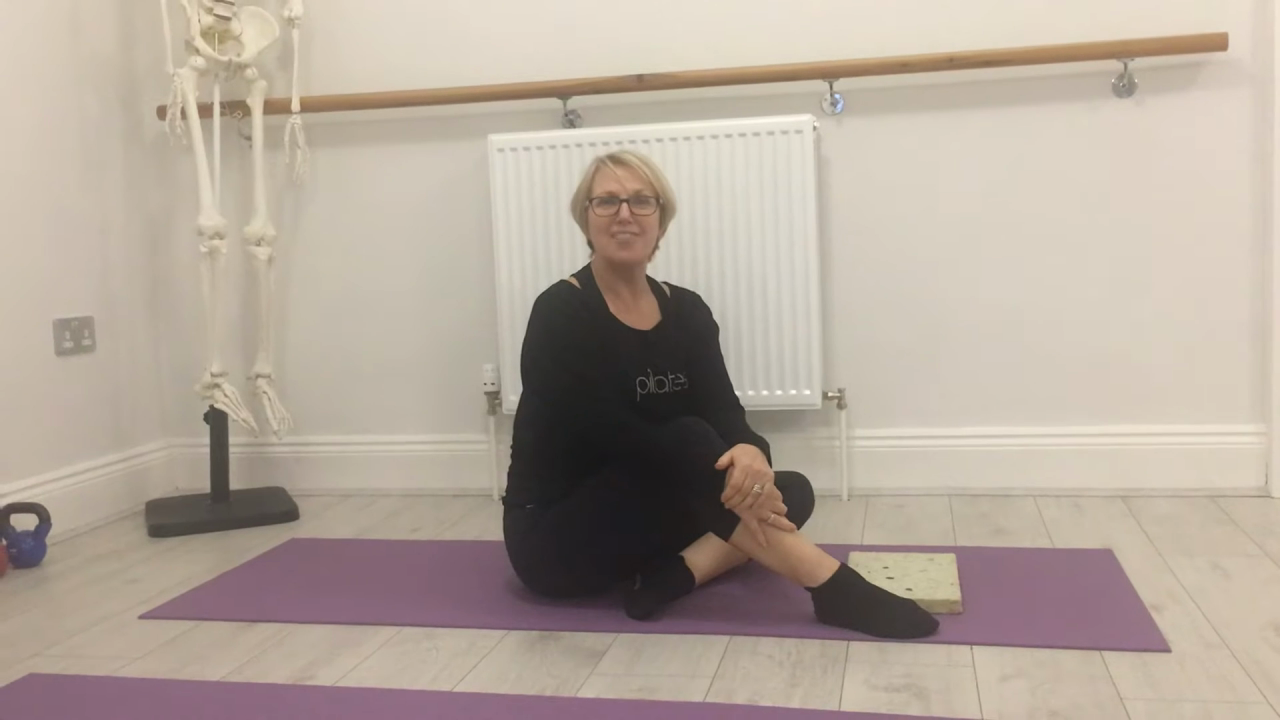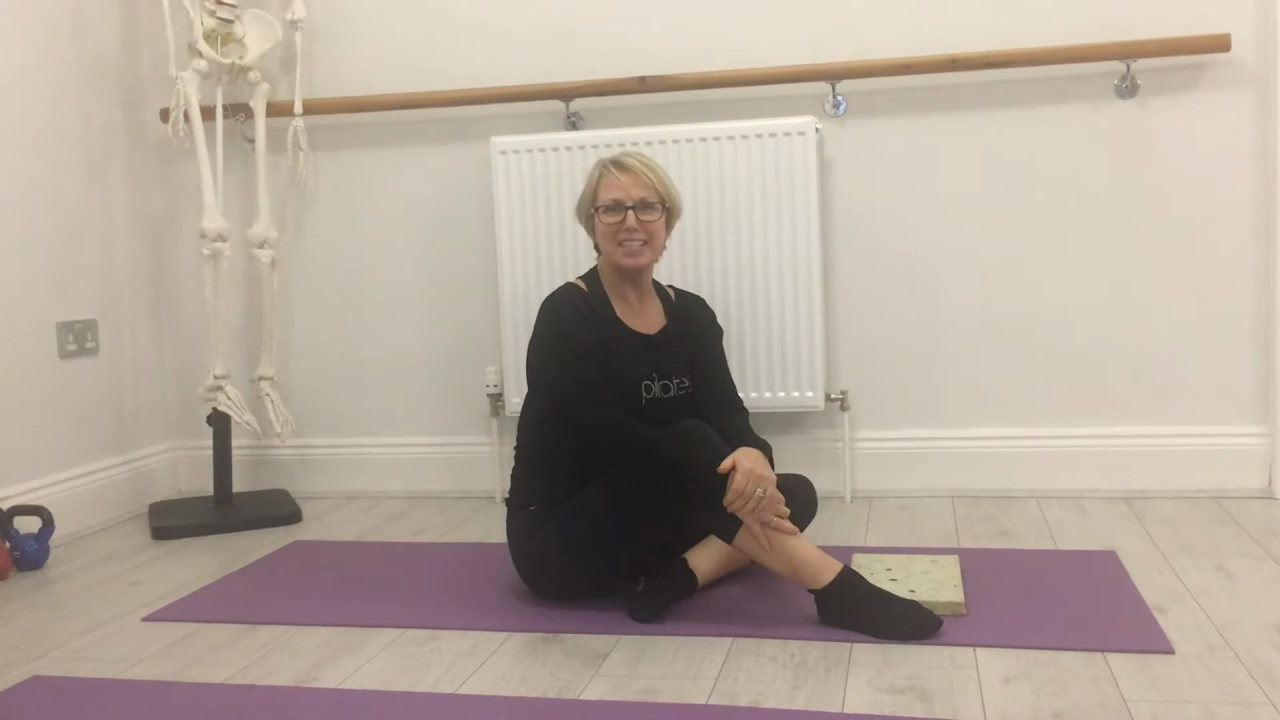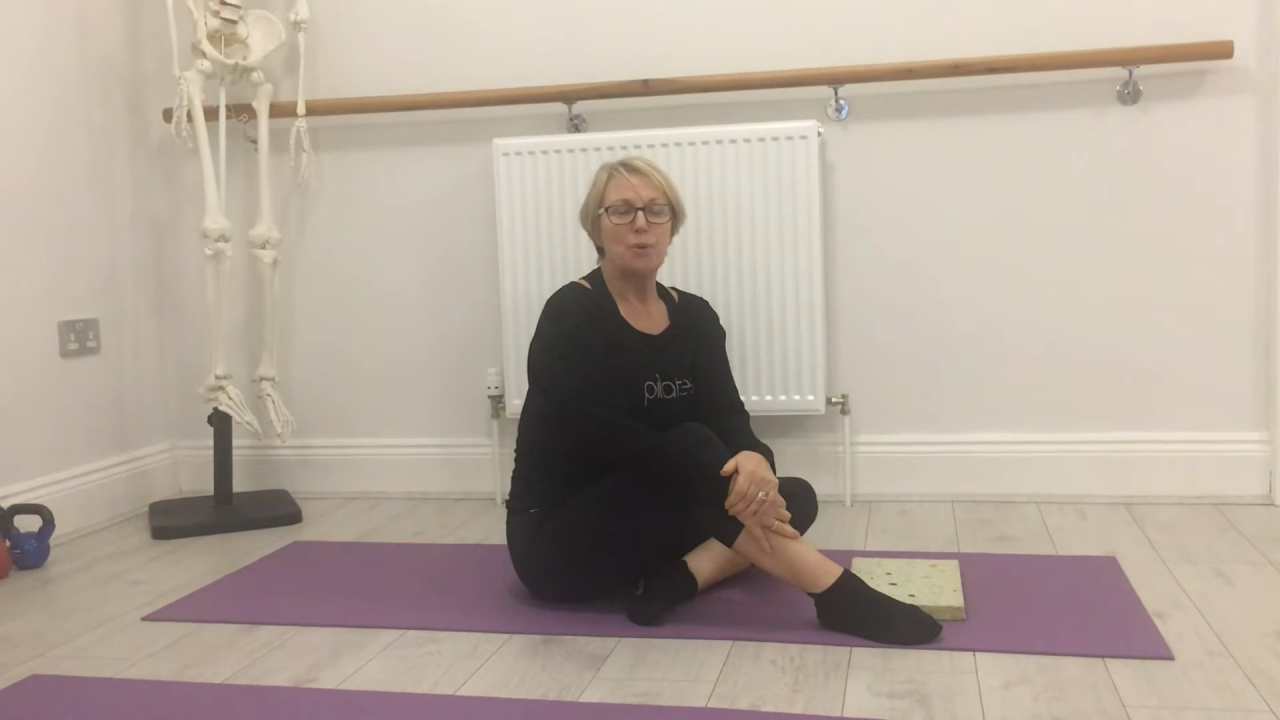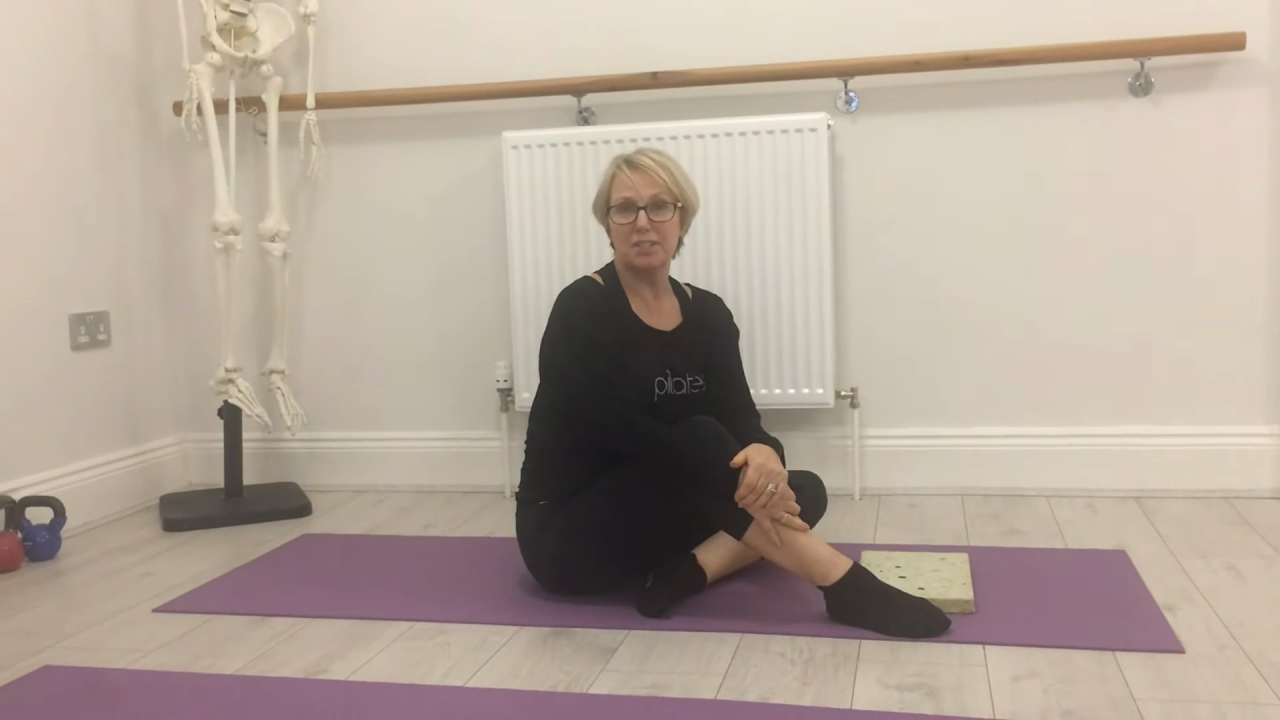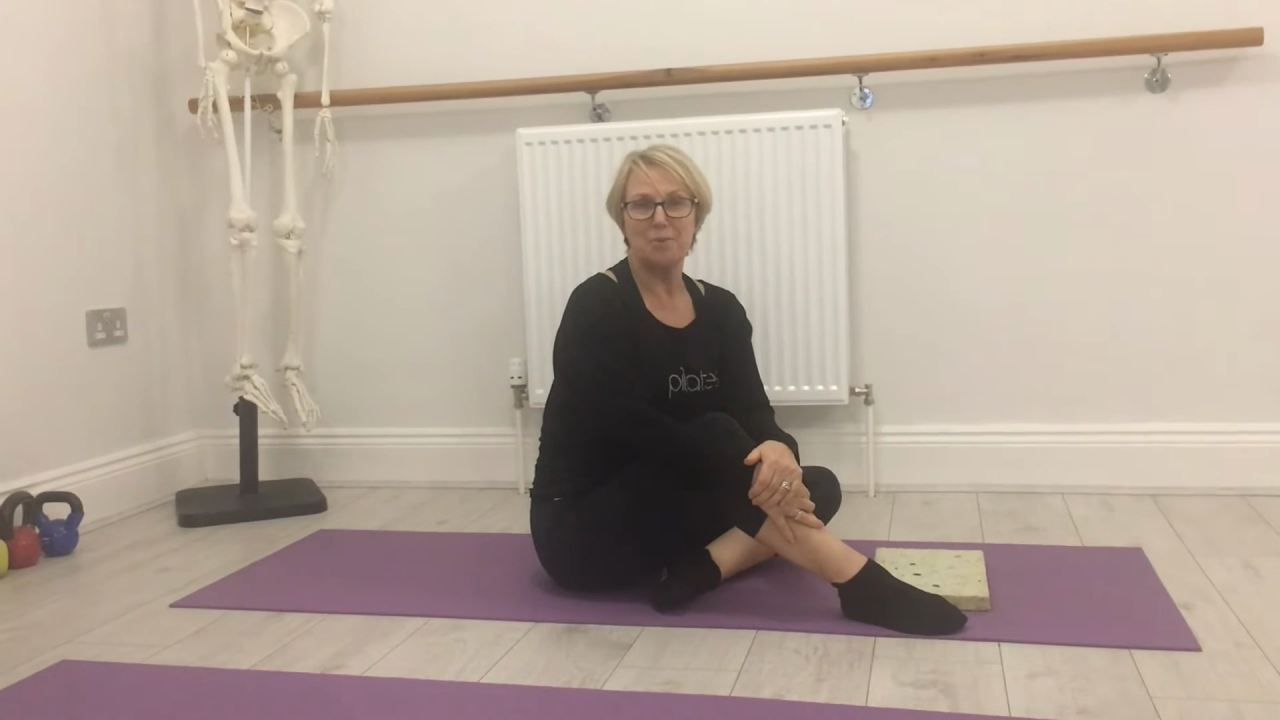
dt=1s
person 1, frame 1
left shoulder: (686, 311)
right shoulder: (560, 315)
left elbow: (720, 408)
right elbow: (610, 432)
left wrist: (748, 451)
right wrist: (725, 480)
left hip: (642, 509)
right hip: (552, 536)
left knee: (788, 492)
right knee: (688, 438)
right ankle: (832, 586)
person 1, frame 2
left shoulder: (691, 314)
right shoulder: (566, 317)
left elbow: (725, 413)
right elbow: (610, 436)
left wrist: (751, 455)
right wrist: (726, 481)
left hip: (648, 517)
right hip: (556, 539)
left knee: (792, 495)
right knee: (691, 442)
right ankle: (836, 590)
person 1, frame 3
left shoulder: (694, 316)
right shoulder: (571, 317)
left elbow: (726, 415)
right elbow: (612, 436)
left wrist: (753, 459)
right wrist: (727, 486)
left hip: (645, 516)
right hip: (555, 539)
left knee: (793, 498)
right knee: (691, 444)
right ankle: (835, 593)
person 1, frame 4
left shoulder: (707, 313)
right shoulder: (582, 311)
left elbow: (738, 415)
right elbow: (621, 431)
left wrist: (762, 453)
right wrist: (738, 480)
left hip: (655, 514)
right hip: (564, 534)
left knee: (802, 491)
right knee: (701, 438)
right ankle: (844, 586)
person 1, frame 5
left shoulder: (720, 310)
right shoulder: (596, 309)
left elbow: (752, 412)
right elbow: (635, 428)
left wrist: (776, 449)
right wrist: (751, 479)
left hip: (668, 507)
right hip: (578, 530)
left knee: (816, 487)
right knee: (715, 434)
right ankle: (858, 583)
